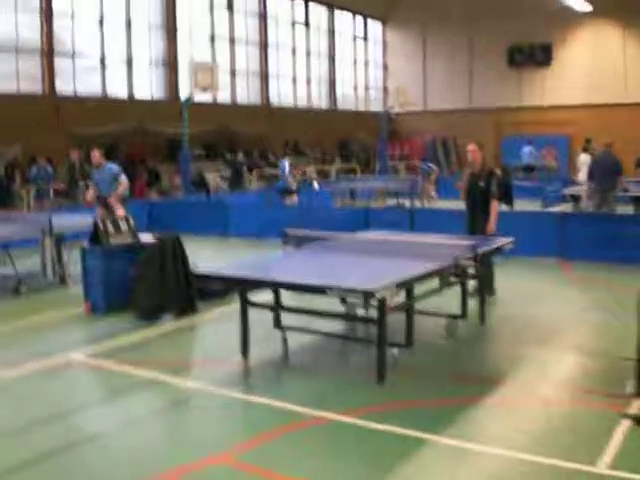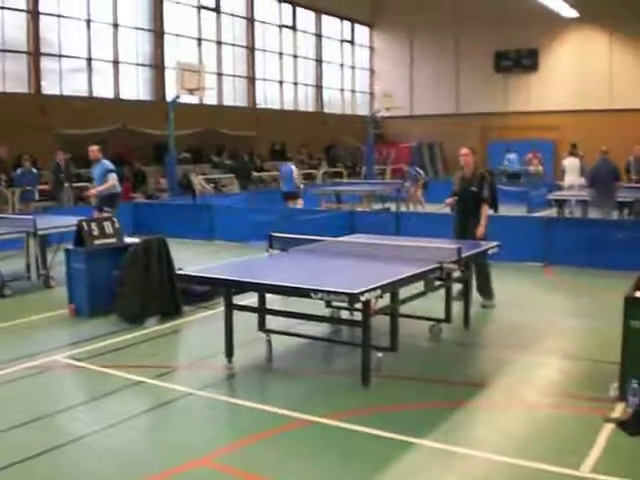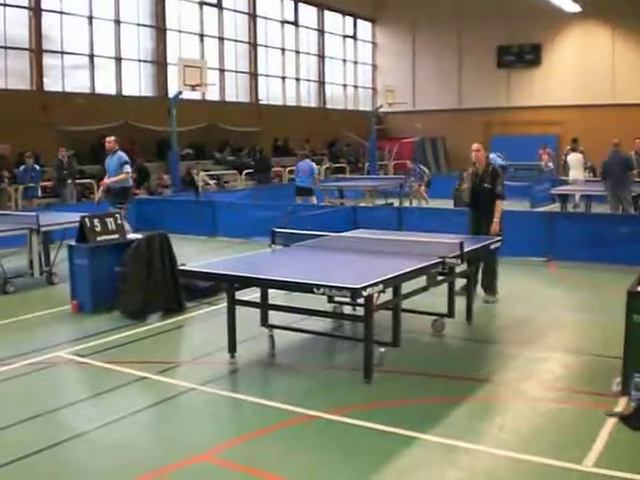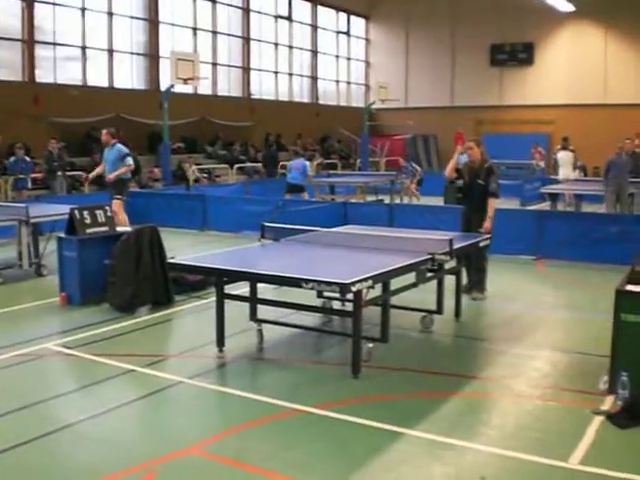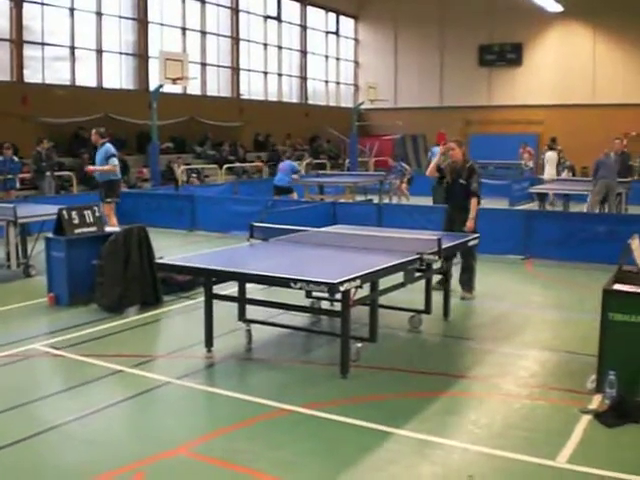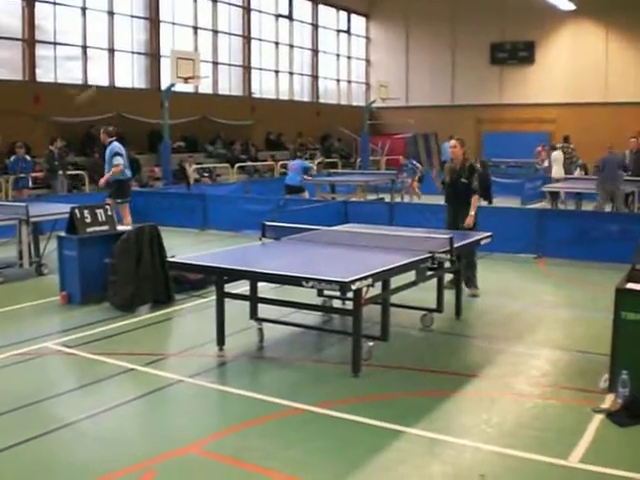
dt=0.4s
person 1, frame 1
left shoulder: (490, 173)
right shoulder: (468, 174)
left elbow: (494, 199)
left wrist: (492, 222)
right wrist: (463, 191)
left hip: (485, 219)
right hip: (472, 218)
left knee: (484, 254)
left ankle: (488, 290)
right ankle: (481, 284)
person 1, frame 2
left shoulder: (482, 177)
right shoulder: (458, 177)
left elbow: (485, 203)
left wrist: (482, 224)
right wrist: (451, 201)
left hip: (476, 223)
right hip: (460, 222)
left knee: (479, 258)
left ankle: (487, 295)
person 1, frame 3
left shoulder: (494, 172)
right shoulder: (470, 173)
left elbow: (499, 198)
left wrist: (496, 221)
right wrist: (465, 189)
left hip: (489, 218)
right hip: (475, 217)
left knee: (489, 254)
left ankle: (491, 291)
right ankle: (470, 285)
person 1, frame 4
left shoulder: (489, 169)
right shoulder: (467, 168)
left elbow: (492, 196)
right elbow: (448, 175)
left wrist: (489, 218)
right wrist: (456, 155)
left hip: (481, 215)
right hip: (467, 213)
left knee: (479, 252)
left ankle: (479, 288)
right ankle: (471, 284)
person 1, frame 5
left shoulder: (471, 169)
right shoulder: (448, 167)
left elbow: (474, 196)
right elbow: (430, 173)
left wrist: (472, 218)
right wrist: (439, 155)
left hip: (465, 215)
right hip: (451, 212)
left knee: (467, 252)
left ankle: (468, 288)
right ankle: (445, 280)
person 1, frame 6
left shoulder: (470, 168)
right shoulder: (448, 167)
left elbow: (475, 194)
right elbow: (445, 188)
left wrist: (472, 214)
left hip: (466, 212)
right hip: (451, 210)
left knee: (467, 249)
left ankle: (472, 285)
